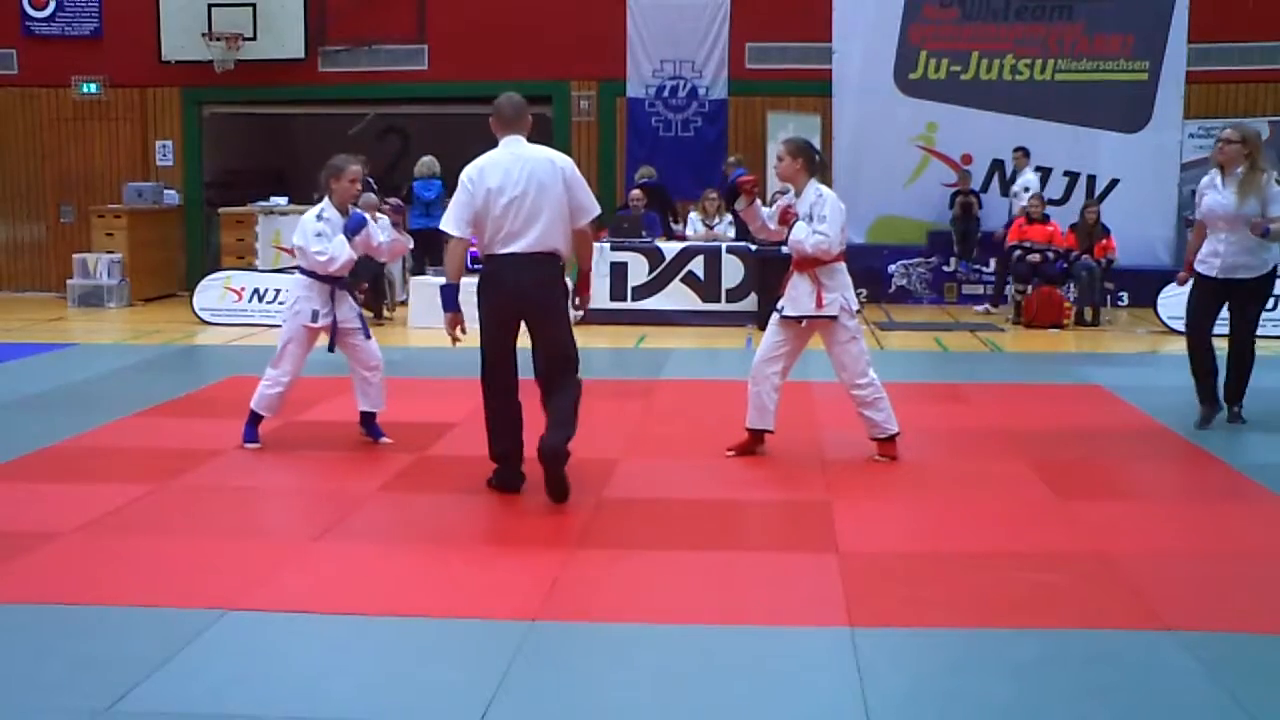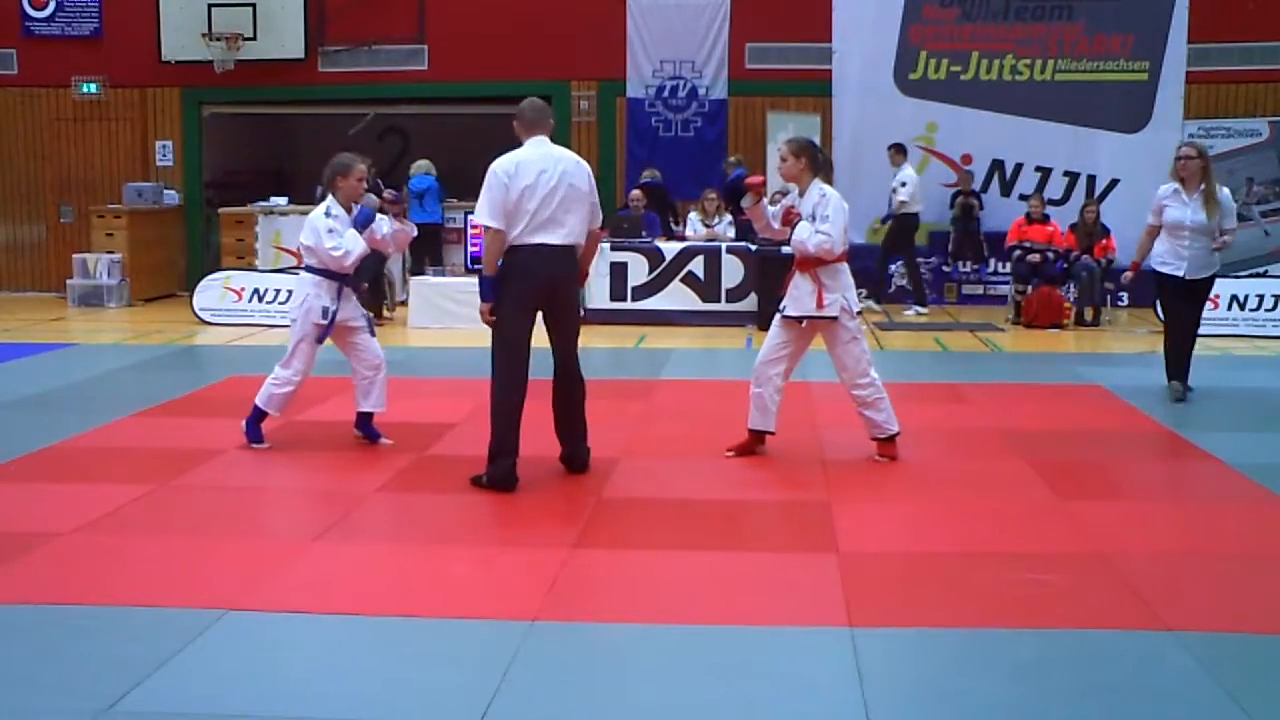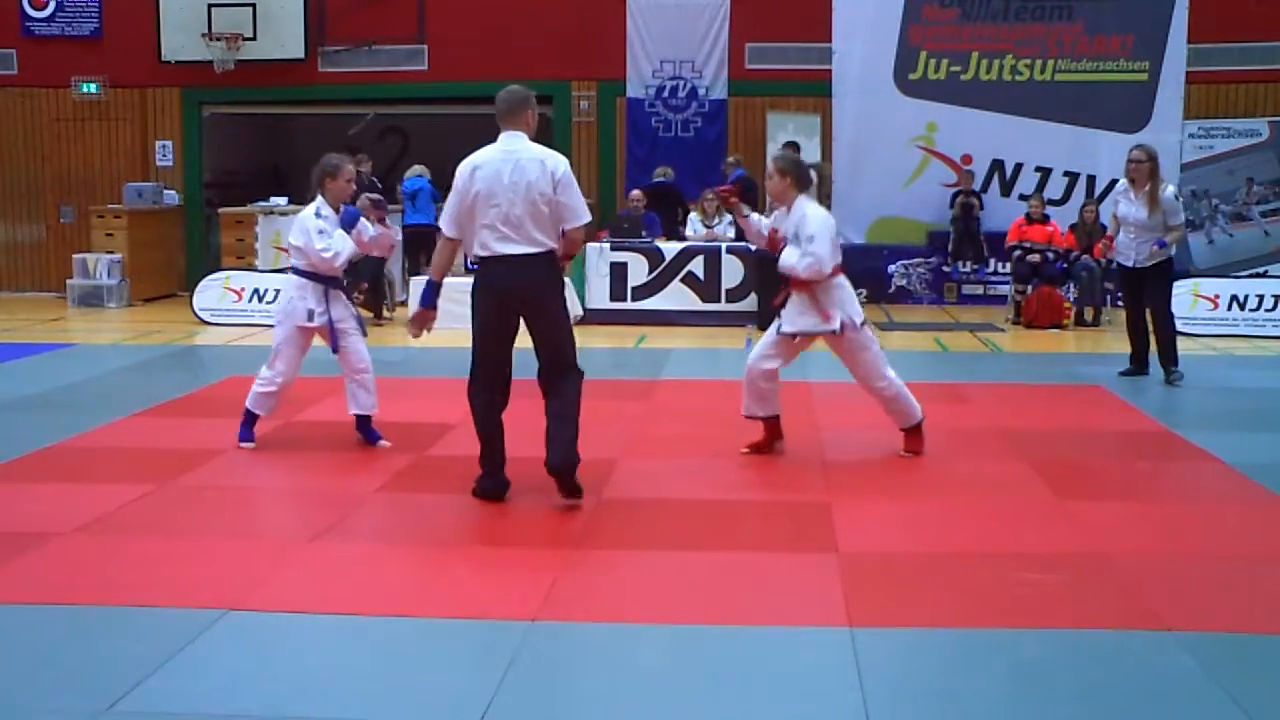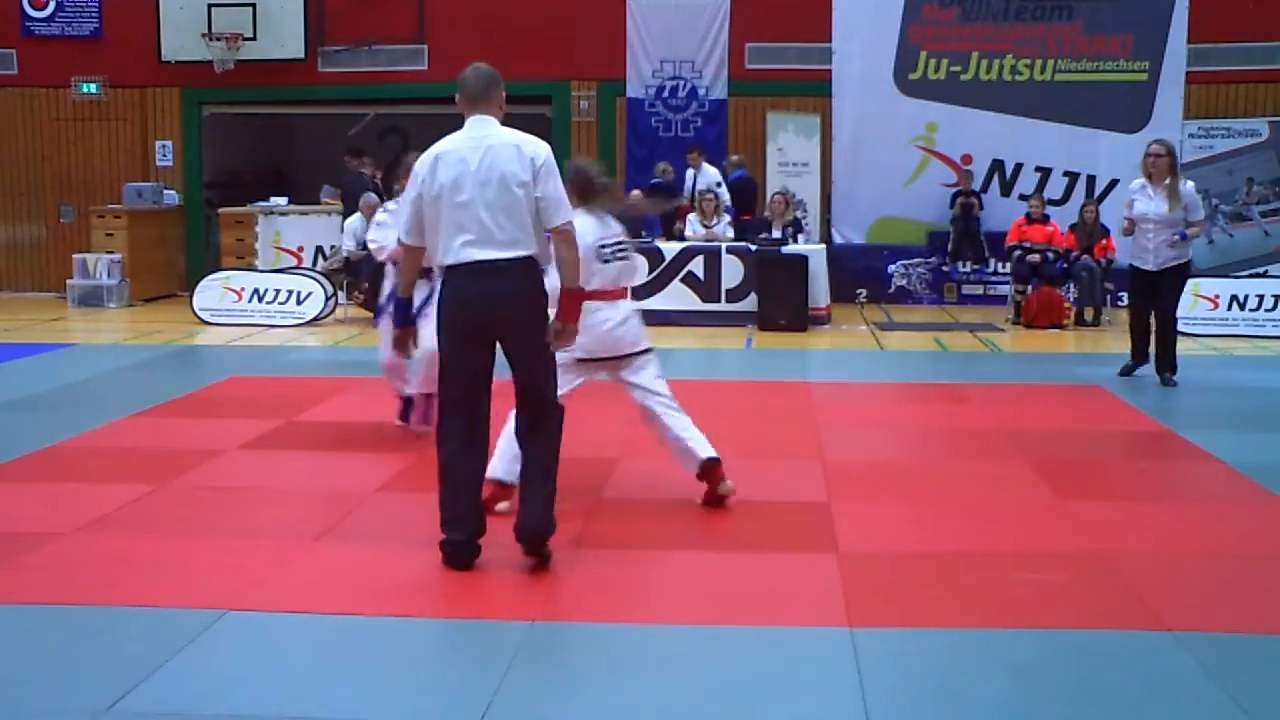
dt=1s
person 1, frame 1
left shoulder: (477, 171)
right shoulder: (558, 163)
left elbow: (458, 240)
right elbow: (583, 230)
left wrist: (450, 300)
right wrist: (583, 279)
left hip: (498, 278)
right hip: (545, 276)
left knee: (499, 377)
right knee: (560, 372)
left ankle: (508, 469)
right ankle: (554, 445)
person 1, frame 2
left shoulder: (506, 165)
right shoulder: (578, 165)
left elbow: (495, 234)
right elbow: (593, 232)
left wrist: (487, 290)
left hip: (522, 267)
right hip: (563, 267)
left knee: (510, 369)
right knee: (567, 360)
left ankle: (502, 469)
right ankle: (575, 453)
person 1, frame 3
left shoulder: (472, 166)
right shoulder: (553, 163)
left elbow: (450, 236)
right elbow: (576, 235)
left wrist: (430, 296)
left hip: (493, 278)
right hip: (541, 275)
left knee: (488, 380)
right knee: (562, 372)
left ankle: (493, 476)
right ankle: (562, 460)
person 1, frame 4
left shoulder: (433, 159)
right shoulder: (531, 150)
left elbow: (410, 248)
right elbow: (562, 231)
left wrist: (403, 314)
right wrist: (571, 302)
left hip: (460, 293)
right hip: (519, 288)
left knee: (460, 417)
right knee: (539, 409)
left ankle: (460, 539)
right ankle: (535, 524)
person 2, frame 1
left shoulder: (825, 199)
right shoulder: (790, 201)
left elbow: (826, 246)
right elbow: (764, 229)
left wrist: (794, 226)
right wrist: (749, 201)
left hip: (829, 291)
right hip: (798, 289)
left knee: (856, 372)
right knee: (765, 364)
left ankle: (886, 436)
right ankle: (756, 436)
person 2, frame 2
left shoulder: (828, 198)
right shoulder: (795, 199)
left elbow: (830, 246)
right elbow: (768, 228)
left wrist: (797, 226)
right wrist: (755, 200)
left hip: (831, 291)
right hip: (801, 289)
left knee: (857, 371)
right knee: (768, 364)
left ankle: (886, 436)
right ankle: (756, 436)
person 2, frame 3
left shoulder: (813, 217)
right shoulder: (785, 214)
left elbow: (818, 266)
right elbow: (764, 236)
left wrist: (782, 253)
right wrist: (739, 210)
left hip: (834, 305)
right hip: (800, 304)
left knee: (875, 375)
right knee: (760, 365)
left ankle: (912, 426)
right ankle: (773, 434)
person 2, frame 4
left shoulder: (572, 231)
right shoulder: (615, 227)
left hip: (585, 330)
right hip: (623, 325)
right knee: (660, 404)
left ankle: (502, 487)
right ankle: (714, 474)
person 3, frame 1
left shoulder: (358, 219)
right shoulder: (313, 219)
left elbow: (386, 252)
right elbow: (324, 262)
right wrist: (348, 236)
left hip: (339, 297)
right hip: (308, 296)
left knee: (370, 360)
right knee: (284, 367)
left ankle: (369, 423)
right ankle: (252, 424)
person 3, frame 2
left shoulder: (359, 213)
right shoulder: (321, 217)
left elbow: (393, 244)
right elbow: (340, 258)
right wrist: (359, 230)
left hip: (343, 296)
right hip: (316, 295)
left knee: (371, 359)
right knee: (294, 367)
left ankle: (364, 424)
right ankle: (253, 422)
person 3, frame 3
left shoulder: (346, 215)
right shoulder: (310, 218)
right elbow: (329, 259)
right wrist: (346, 231)
left hip: (332, 297)
right hip: (302, 296)
left knee: (360, 364)
right knee: (280, 368)
left ankle: (365, 427)
right ankle: (247, 425)
person 3, frame 4
right shoulder: (390, 212)
right elbow: (379, 249)
left hip: (431, 287)
right hip: (399, 285)
left knee: (430, 346)
right knee: (392, 356)
left ankle: (423, 400)
right ankle: (408, 400)
person 4, frame 1
right shoulder: (1208, 183)
right wrist: (1187, 267)
left hip: (1255, 274)
right hip: (1210, 271)
left knee: (1242, 339)
right knee: (1196, 332)
left ankle: (1234, 402)
right ankle: (1208, 401)
person 4, frame 2
left shoulder: (1220, 196)
right shoulder: (1165, 193)
left elbow: (1229, 234)
right elbow: (1150, 233)
left wrist: (1224, 242)
right wrist: (1134, 266)
left hip: (1202, 272)
right hip: (1167, 269)
left knee: (1189, 327)
right knee: (1175, 326)
left ankle: (1180, 377)
right ankle: (1176, 381)
person 4, frame 3
left shoulder: (1167, 193)
right shoulder: (1121, 188)
left elbow: (1178, 230)
left wrist: (1162, 244)
right wrist: (1110, 237)
left hip: (1157, 263)
right hip: (1126, 261)
left knee: (1161, 312)
right knee: (1133, 313)
left ankle: (1170, 366)
right ankle: (1139, 363)
person 4, frame 4
left shoulder: (1185, 189)
right shoulder: (1136, 187)
left elbow: (1198, 226)
left wrist: (1183, 236)
right wrist: (1128, 228)
left hip: (1174, 264)
right hip: (1140, 262)
left knee: (1166, 315)
right knee: (1138, 312)
left ankle: (1166, 370)
right ankle: (1138, 356)
